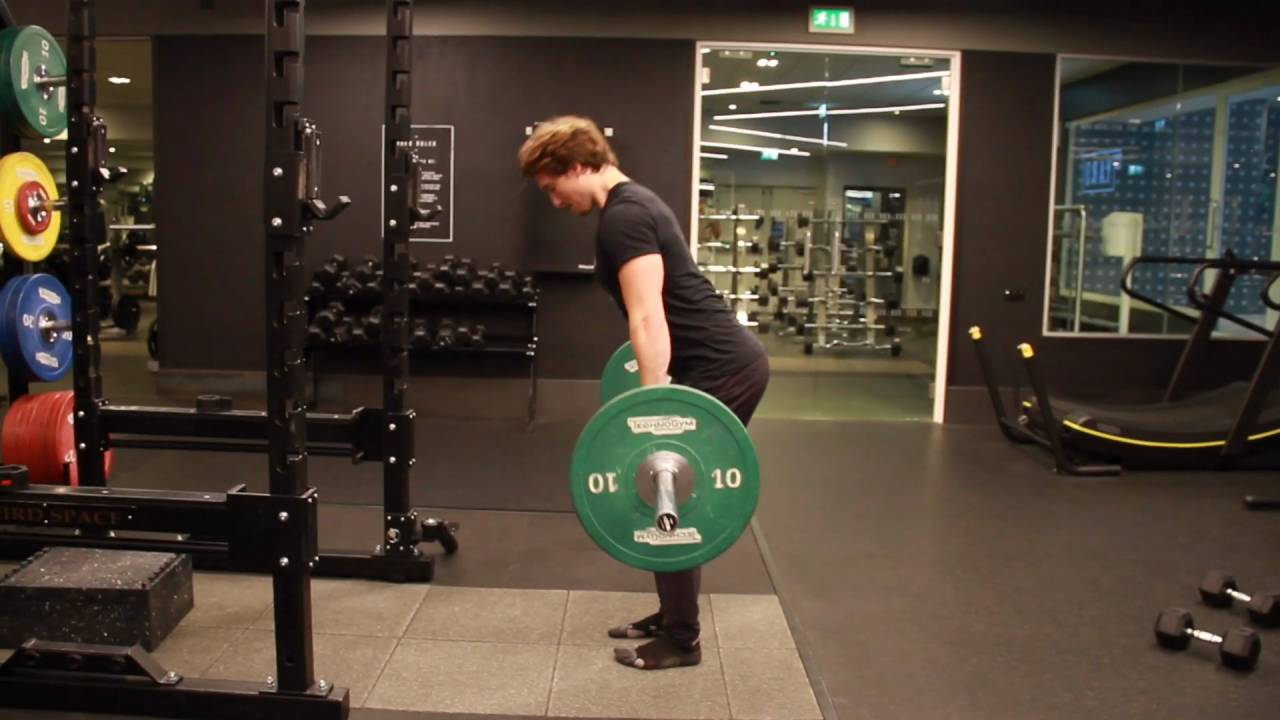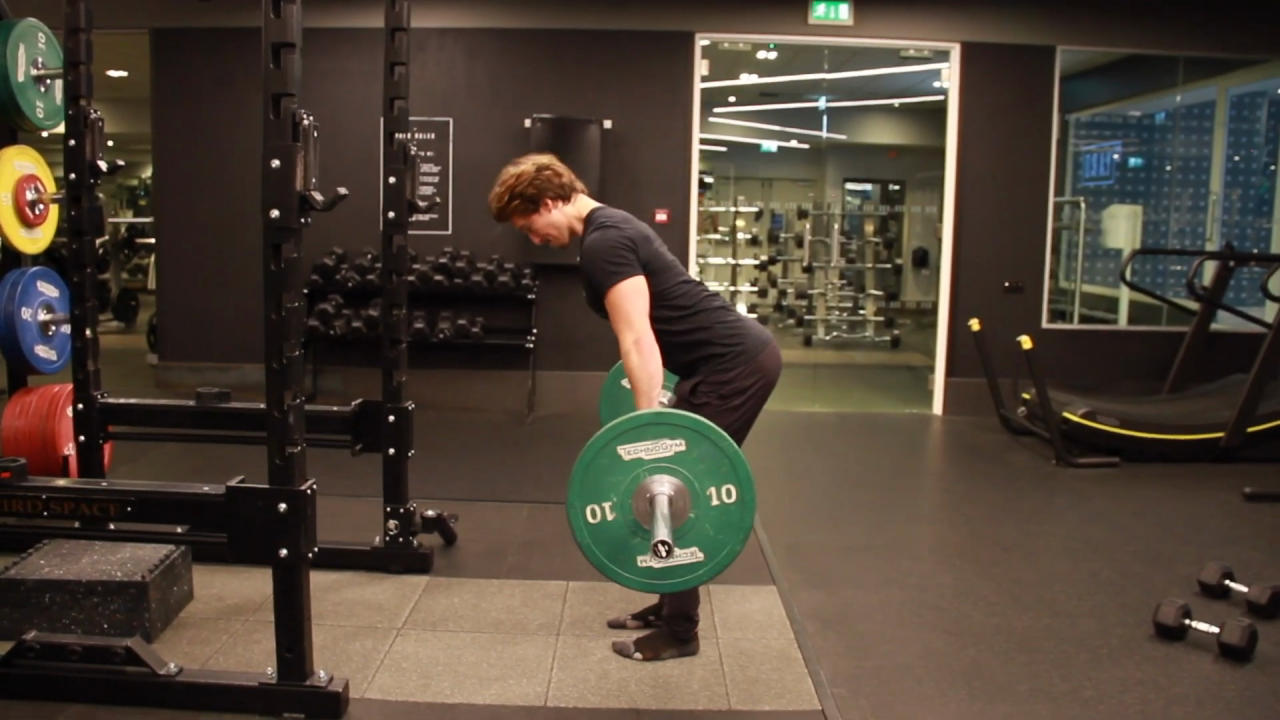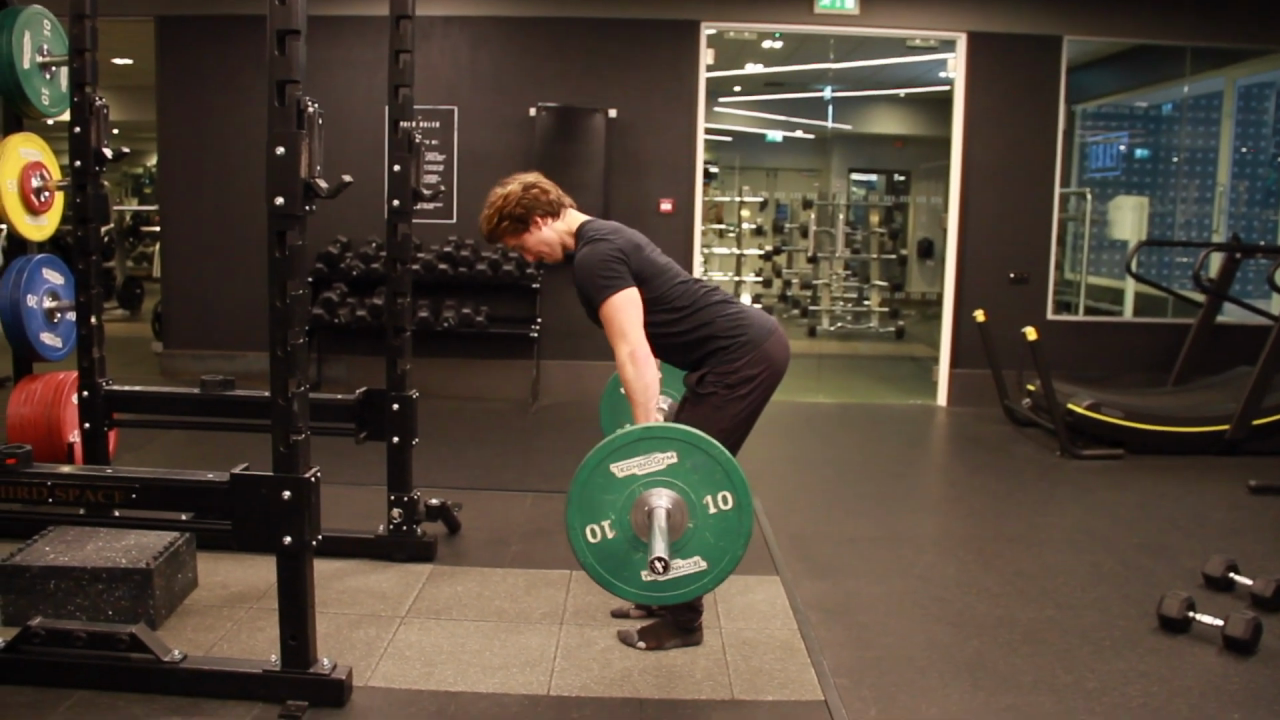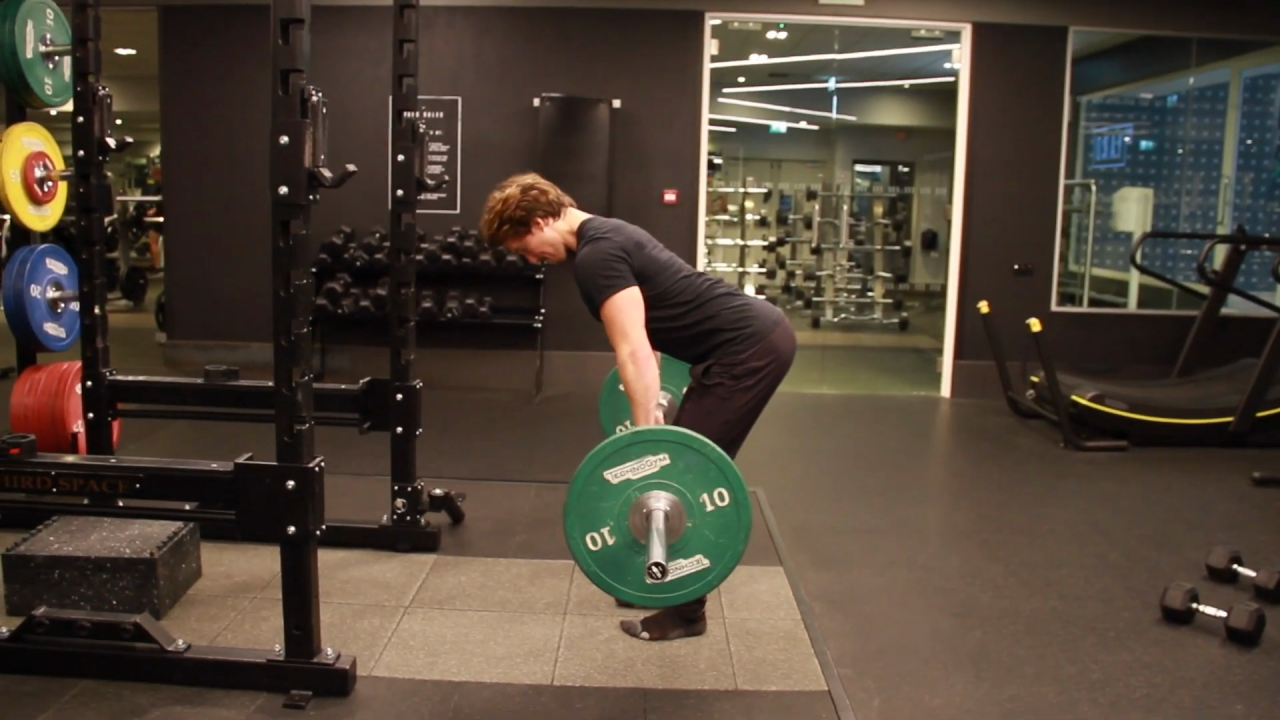
dt=0.4s
person 1, frame 1
left shoulder: (621, 218)
right shoulder: (633, 205)
left elbow: (648, 318)
left hip: (723, 371)
right hip: (726, 362)
left ankle: (679, 639)
right ankle: (671, 616)
person 1, frame 2
left shoulder: (601, 245)
right shoulder: (611, 228)
left elbow: (638, 340)
right elbow: (643, 333)
right wrist: (653, 417)
left hip: (735, 365)
right hip: (742, 354)
left ankle: (678, 631)
right ankle: (669, 603)
person 1, frame 3
left shoulder: (593, 258)
right shoulder: (605, 238)
left elbow: (632, 352)
right elbow: (644, 338)
right wrist: (652, 415)
left hip: (744, 356)
right hip: (753, 343)
left ankle: (682, 621)
person 1, frame 4
left shoulder: (595, 257)
right shoulder: (607, 235)
left elbow: (633, 351)
right elbow: (645, 335)
right wrist: (654, 407)
left hip: (749, 348)
right hip: (758, 334)
left ankle: (685, 611)
